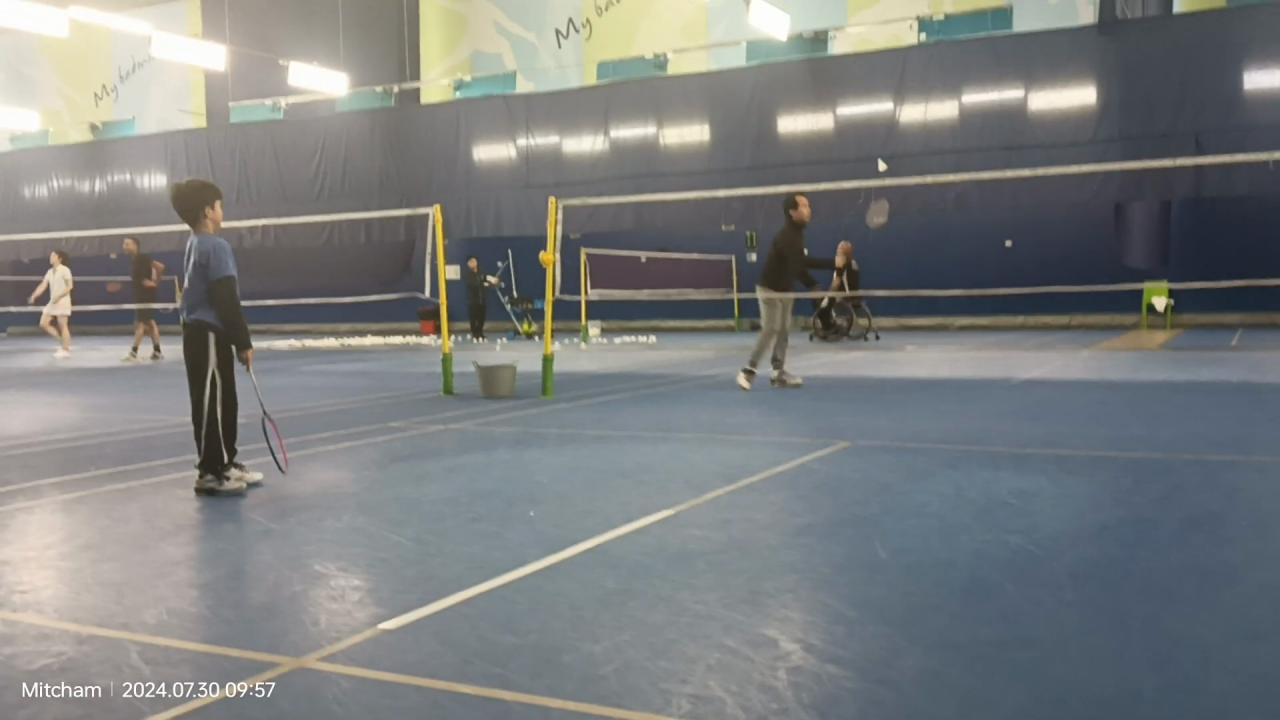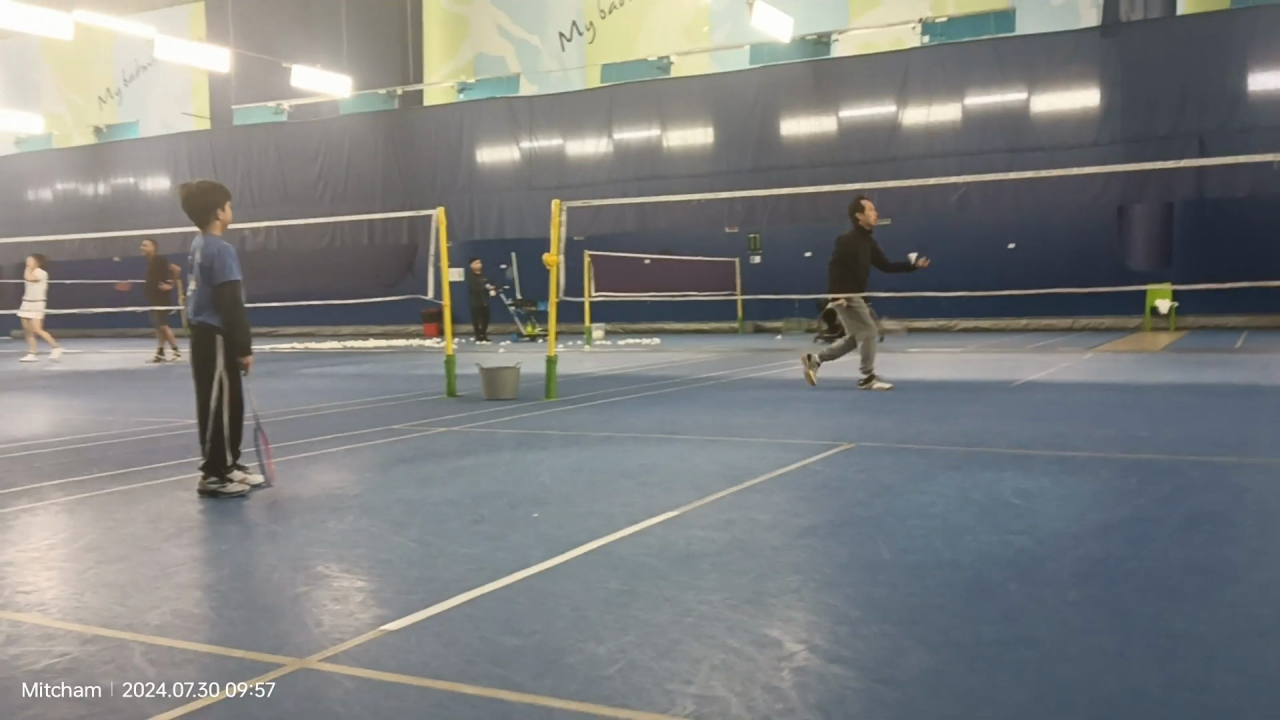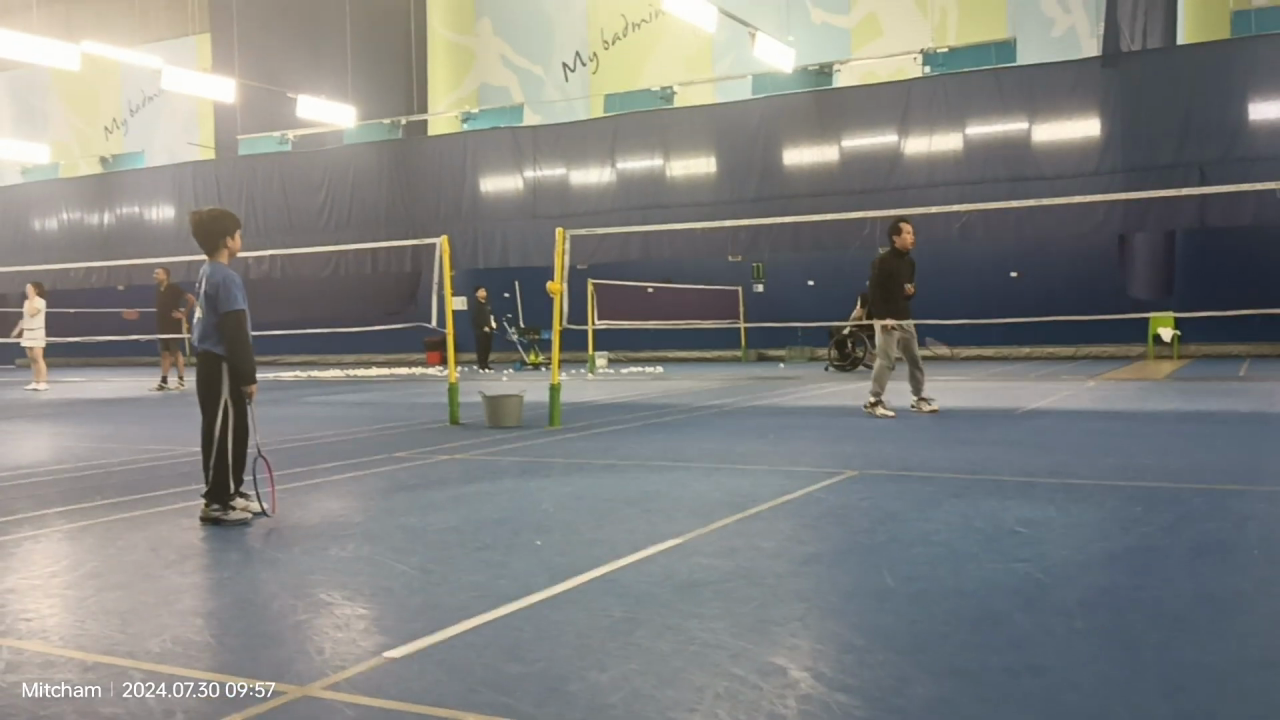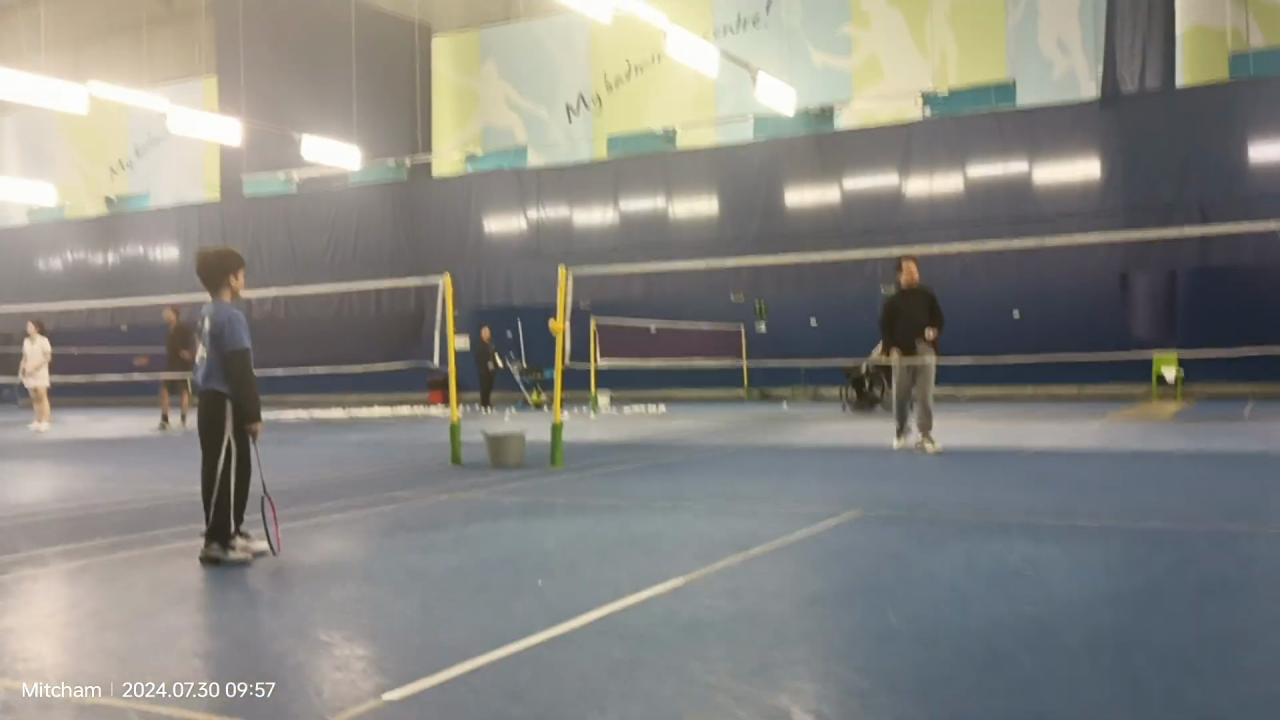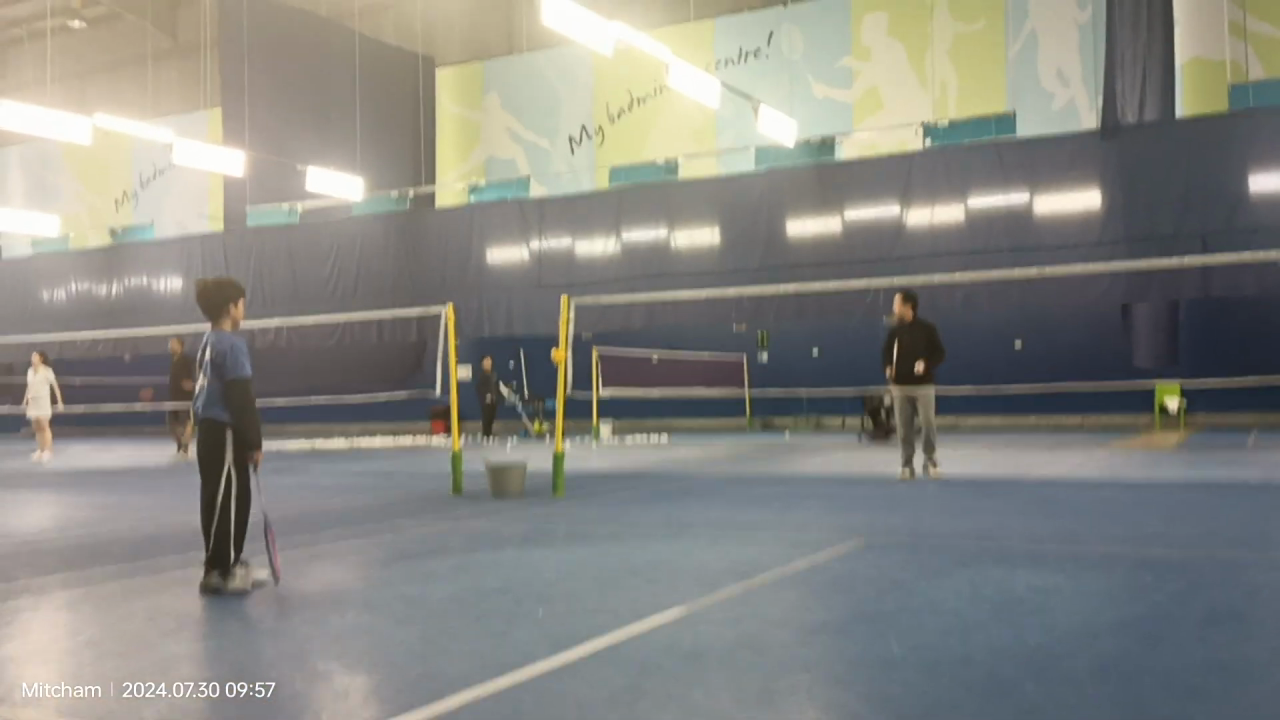
dt=0.4s
person 1, frame 1
left shoulder: (194, 244)
right shoulder: (216, 246)
right elbow: (227, 300)
left wrist: (237, 339)
right wrist: (243, 341)
left hip: (199, 332)
right hip: (208, 335)
left knee: (222, 400)
right knee: (212, 402)
left ankle: (224, 463)
right ankle: (211, 473)
person 1, frame 2
left shoulder: (200, 246)
right shoulder: (221, 249)
right elbow: (231, 304)
left wrist: (239, 343)
right wrist: (244, 346)
left hip: (205, 334)
right hip: (215, 337)
left knee: (227, 402)
right knee: (218, 404)
left ankle: (228, 465)
right ankle: (213, 474)
person 1, frame 3
left shoulder: (207, 273)
right shoulder: (226, 278)
right elbow: (235, 332)
left wrist: (243, 372)
right wrist: (248, 376)
left hip: (211, 362)
right hip: (221, 366)
left knee: (232, 430)
right knee: (223, 431)
left ankle: (230, 493)
right ankle: (216, 502)
person 1, frame 4
left shoulder: (209, 313)
right shoulder: (230, 316)
right elbow: (240, 371)
right wrist: (253, 414)
left hip: (212, 402)
right hip: (224, 404)
left knee: (232, 468)
right knee: (225, 471)
left ankle: (229, 533)
right ankle: (217, 541)
person 1, frame 5
left shoulder: (208, 341)
right shoulder: (232, 345)
right elbow: (242, 399)
right wrist: (254, 442)
left hip: (210, 430)
right hip: (224, 433)
left knee: (232, 498)
right knee: (224, 500)
left ankle: (229, 562)
right ankle: (216, 570)
person 2, frame 1
left shoulder: (797, 234)
right shoulder: (786, 236)
left elbow: (798, 265)
right elbow: (800, 262)
left wrist: (812, 285)
right wrist: (832, 263)
left hip: (784, 291)
right hip: (770, 290)
left knee: (783, 331)
right knee: (771, 329)
left ankle: (778, 372)
right ankle: (748, 370)
person 2, frame 2
left shoulder: (869, 242)
right shoulder: (847, 240)
left elbow: (885, 266)
right elbow: (834, 267)
left wrist: (914, 264)
right wrist: (839, 295)
left hip: (854, 295)
right hip: (844, 297)
left knee: (855, 338)
right knee: (869, 332)
left ankle: (815, 360)
right ankle: (867, 377)
person 2, frame 3
left shoulder: (909, 262)
right shoulder: (883, 262)
right elbow: (874, 291)
left wrist: (910, 291)
right wrist: (882, 317)
left hip: (905, 319)
right hip: (887, 320)
left knee: (915, 359)
right knee: (885, 360)
left ankle: (918, 398)
right ankle: (874, 401)
person 2, frame 4
left shoulder: (928, 297)
right shoulder: (893, 301)
left elbow: (939, 320)
right elbow: (885, 327)
left wrist: (934, 332)
right wrist: (890, 348)
left hip: (924, 355)
right hip: (901, 357)
left knee: (924, 397)
right knee: (900, 397)
left ankle: (925, 436)
right ankle: (901, 432)
person 2, frame 5
left shoulder: (927, 329)
right shoulder: (894, 332)
left elbow: (939, 353)
right elbow: (886, 355)
left wrist: (926, 365)
right wrist: (888, 369)
left hip: (923, 385)
right hip: (900, 386)
left knee: (928, 422)
right knee: (904, 427)
left ankle: (930, 460)
right ankle: (907, 464)
